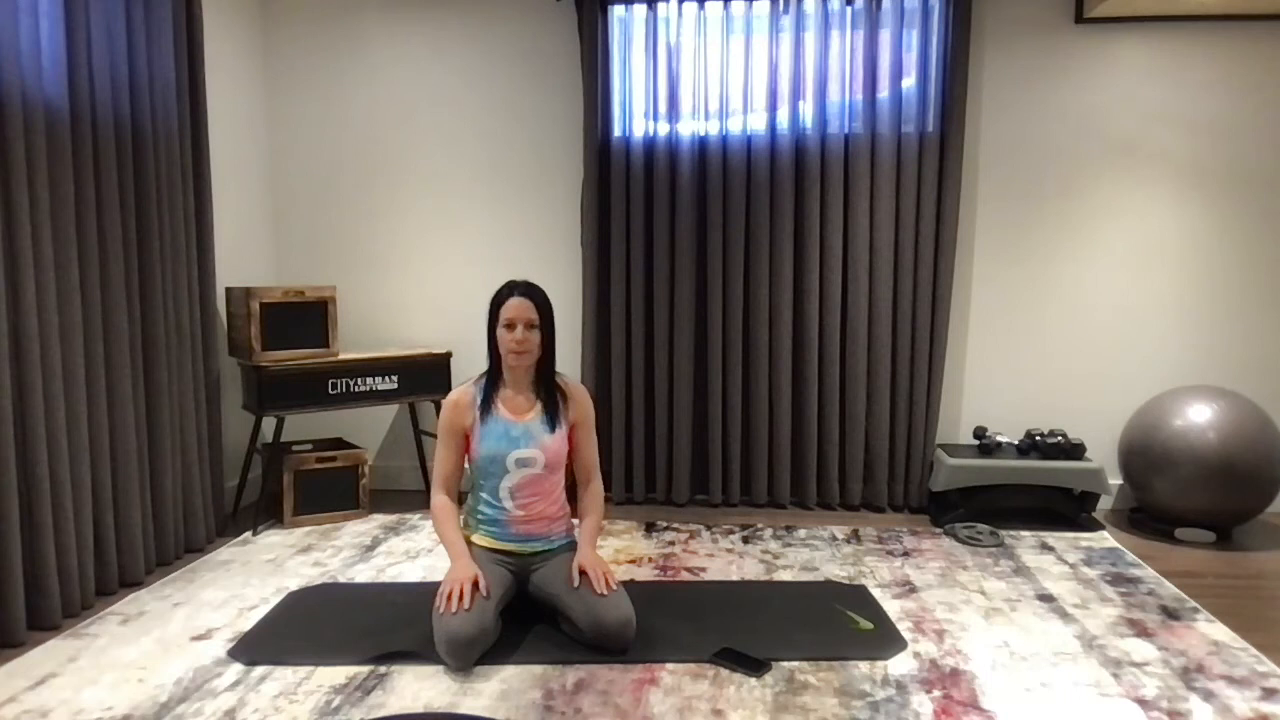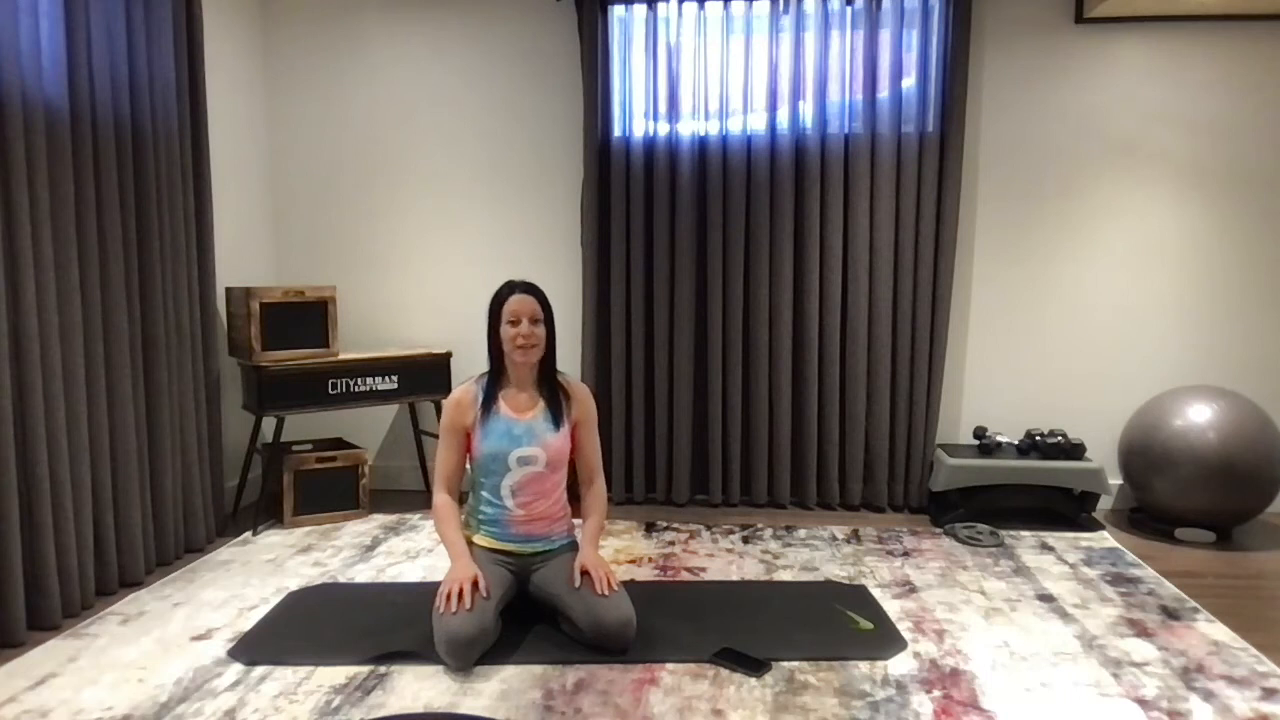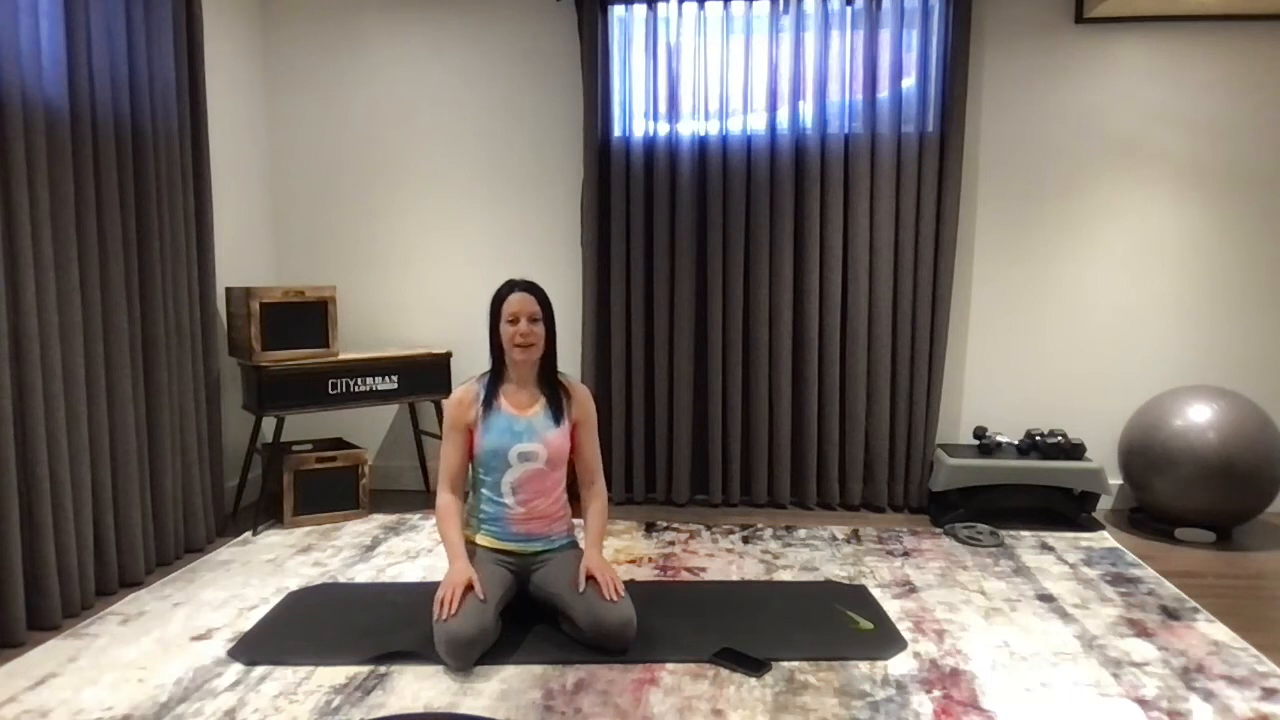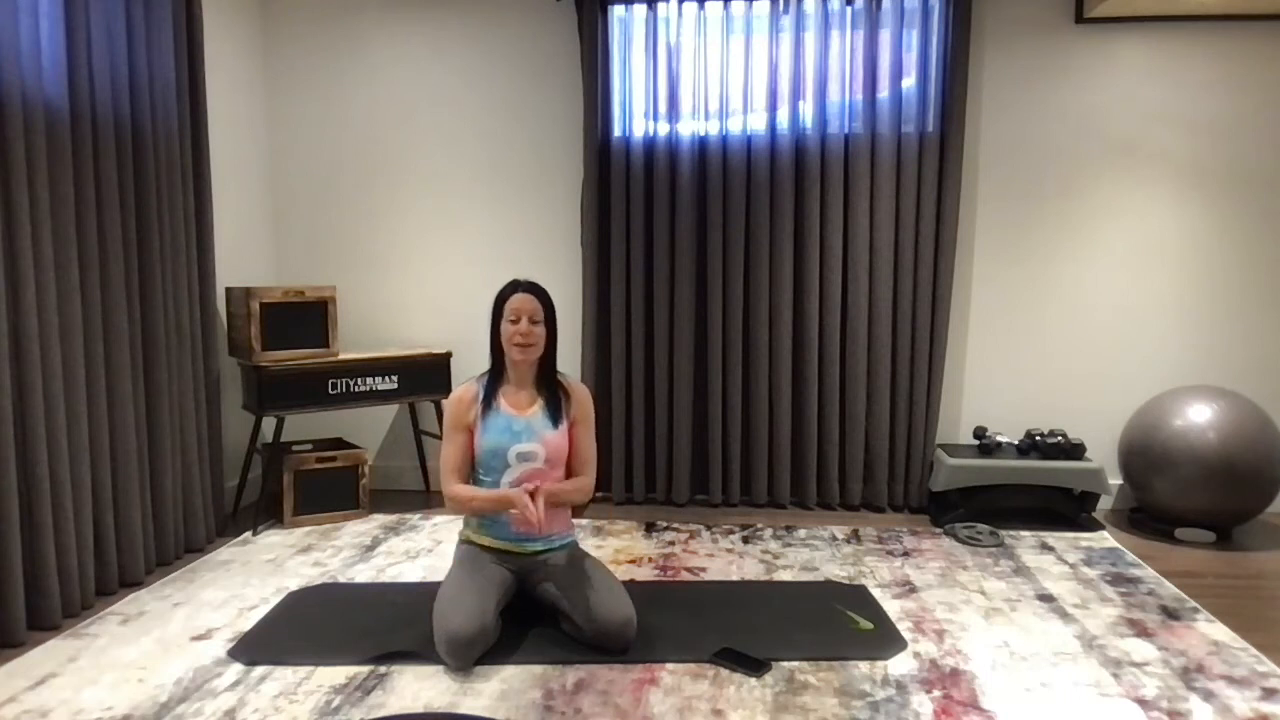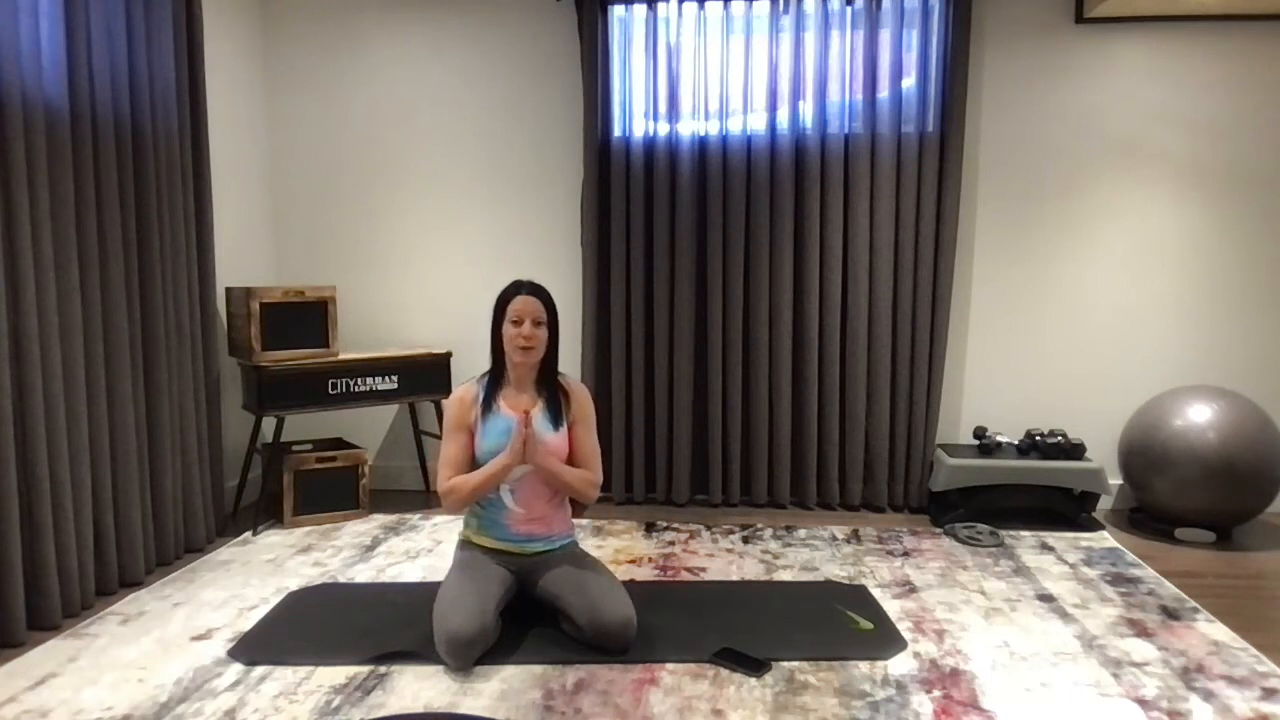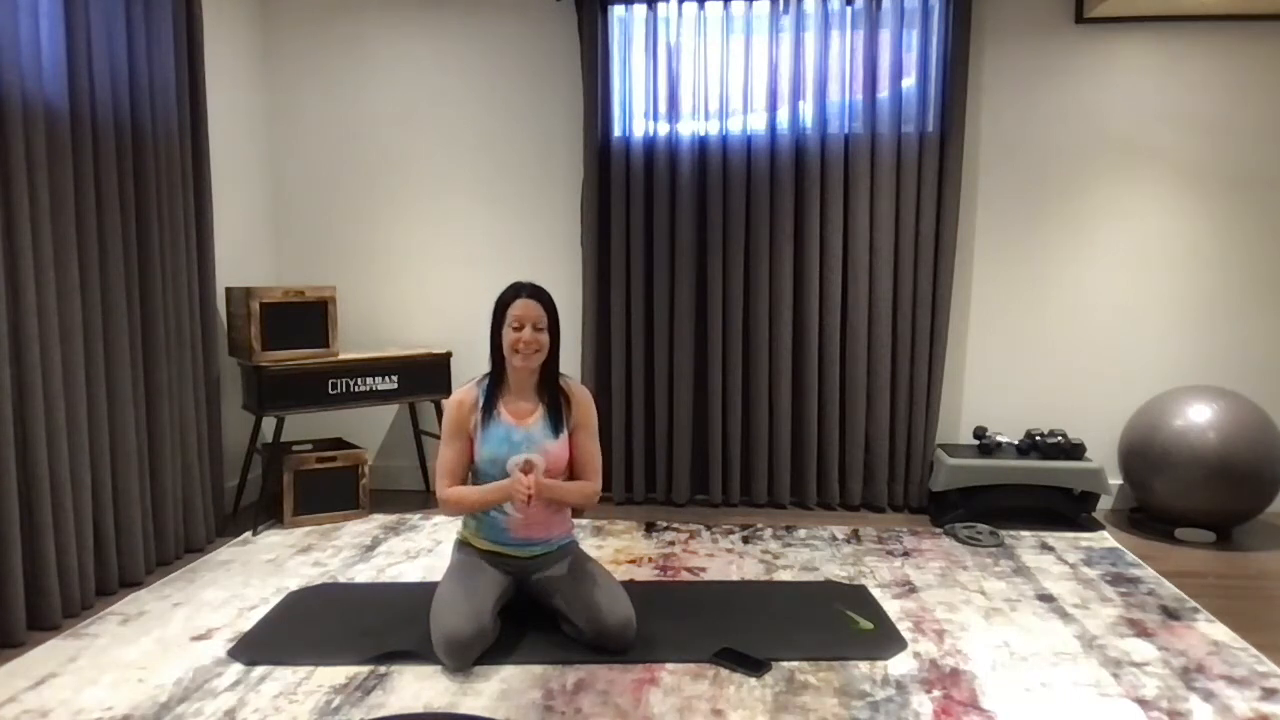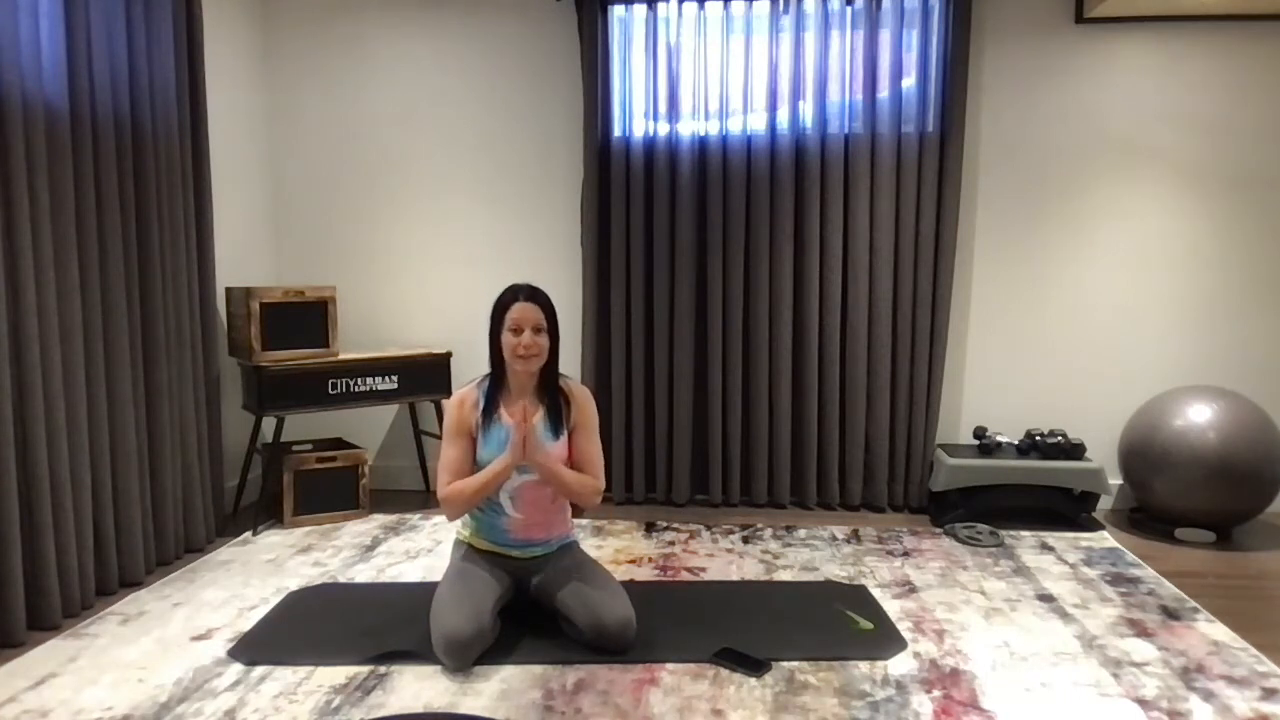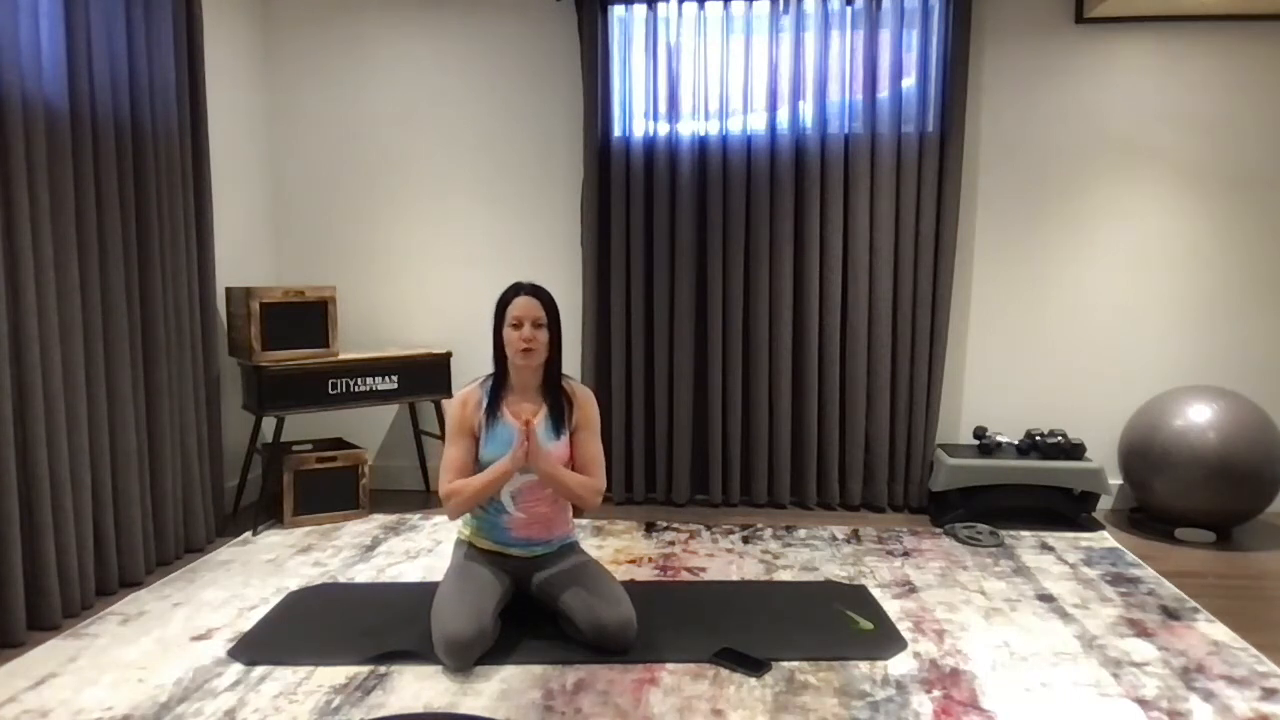
dt=0.7s
person 1, frame 1
left shoulder: (572, 398)
right shoulder: (463, 403)
left elbow: (590, 482)
right elbow: (443, 493)
left wrist: (587, 545)
right wrist: (460, 559)
left hip: (555, 547)
right hip: (487, 548)
left knee: (617, 627)
right knee: (458, 641)
left ankle: (536, 597)
right ankle: (502, 600)
person 1, frame 2
left shoulder: (574, 397)
right shoulder: (465, 402)
left elbow: (593, 481)
right elbow: (444, 492)
left wrist: (590, 545)
right wrist: (460, 558)
left hip: (556, 547)
right hip: (487, 548)
left knee: (617, 628)
right knee: (458, 641)
left ankle: (537, 597)
right ankle: (501, 601)
person 1, frame 3
left shoulder: (574, 397)
right shoulder: (467, 400)
left elbow: (592, 484)
right elbow: (449, 491)
left wrist: (594, 550)
right wrist: (458, 560)
left hip: (555, 547)
right hip: (487, 548)
left knee: (618, 628)
right knee: (458, 642)
left ankle: (535, 597)
right ankle: (504, 600)
person 1, frame 4
left shoulder: (573, 396)
right shoulder: (467, 399)
left elbow: (585, 483)
right elbow: (453, 489)
left wrist: (548, 493)
right wrist: (510, 498)
left hip: (555, 547)
right hip: (486, 545)
left knee: (619, 628)
right knee: (458, 642)
left ankle: (537, 596)
right ankle: (506, 598)
person 1, frame 5
left shoulder: (572, 396)
right shoulder: (467, 400)
left elbow: (591, 488)
right elbow: (449, 496)
left wrist: (539, 456)
right wrist: (509, 457)
left hip: (555, 548)
right hip: (485, 549)
left knee: (618, 628)
right knee: (459, 642)
left ankle: (535, 596)
right ankle: (506, 598)
person 1, frame 6
left shoulder: (575, 400)
right shoulder: (466, 403)
left elbow: (591, 491)
right elbow: (447, 497)
left wrist: (542, 486)
right wrist: (508, 488)
left hip: (555, 550)
right hip: (483, 551)
left knee: (618, 629)
right knee: (456, 644)
left ankle: (538, 596)
right ankle: (504, 598)
person 1, frame 7
left shoulder: (575, 399)
right shoulder: (466, 404)
left elbow: (593, 491)
right elbow: (449, 501)
left wrist: (538, 456)
right wrist: (508, 458)
left hip: (554, 550)
right hip: (484, 551)
left knee: (618, 629)
right knee: (455, 645)
left ankle: (534, 595)
right ankle: (501, 599)
person 1, frame 8
left shoulder: (577, 400)
right shoulder: (470, 403)
left elbow: (593, 495)
right elbow: (452, 501)
left wrist: (541, 462)
right wrist: (510, 462)
left hip: (555, 550)
right hip: (485, 550)
left knee: (619, 629)
right knee: (457, 645)
left ankle: (538, 596)
right ankle: (505, 598)
